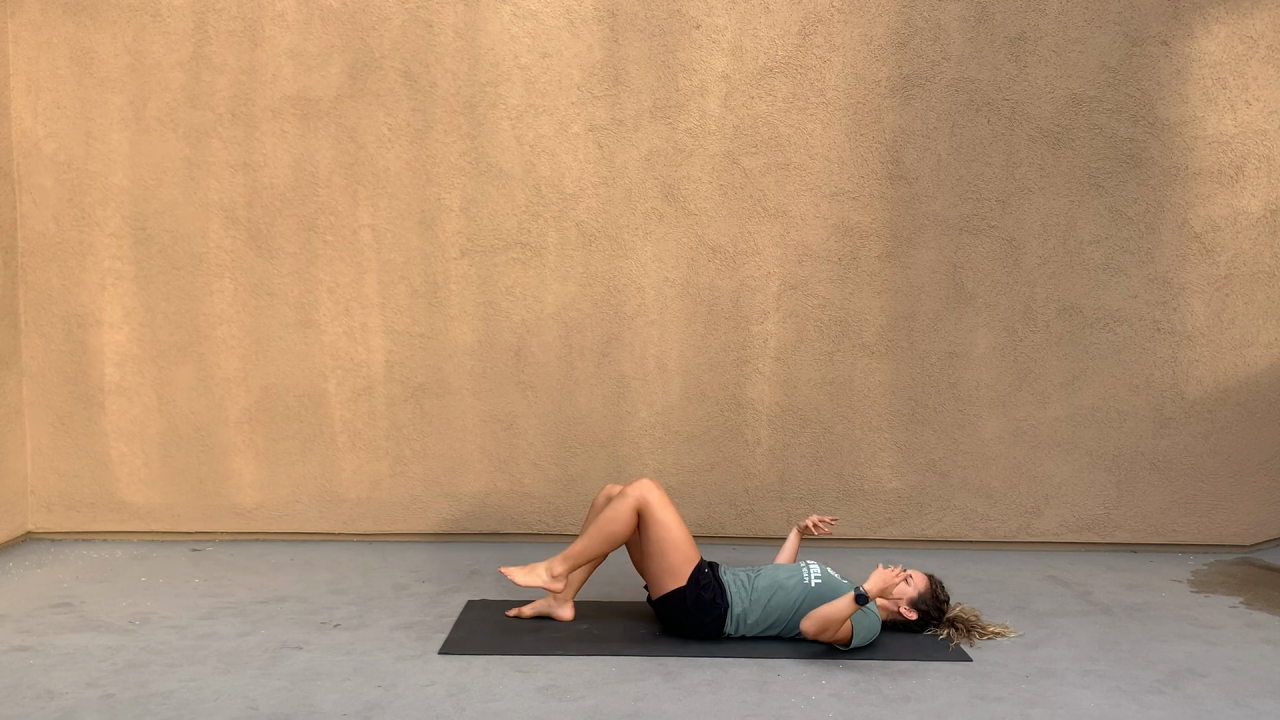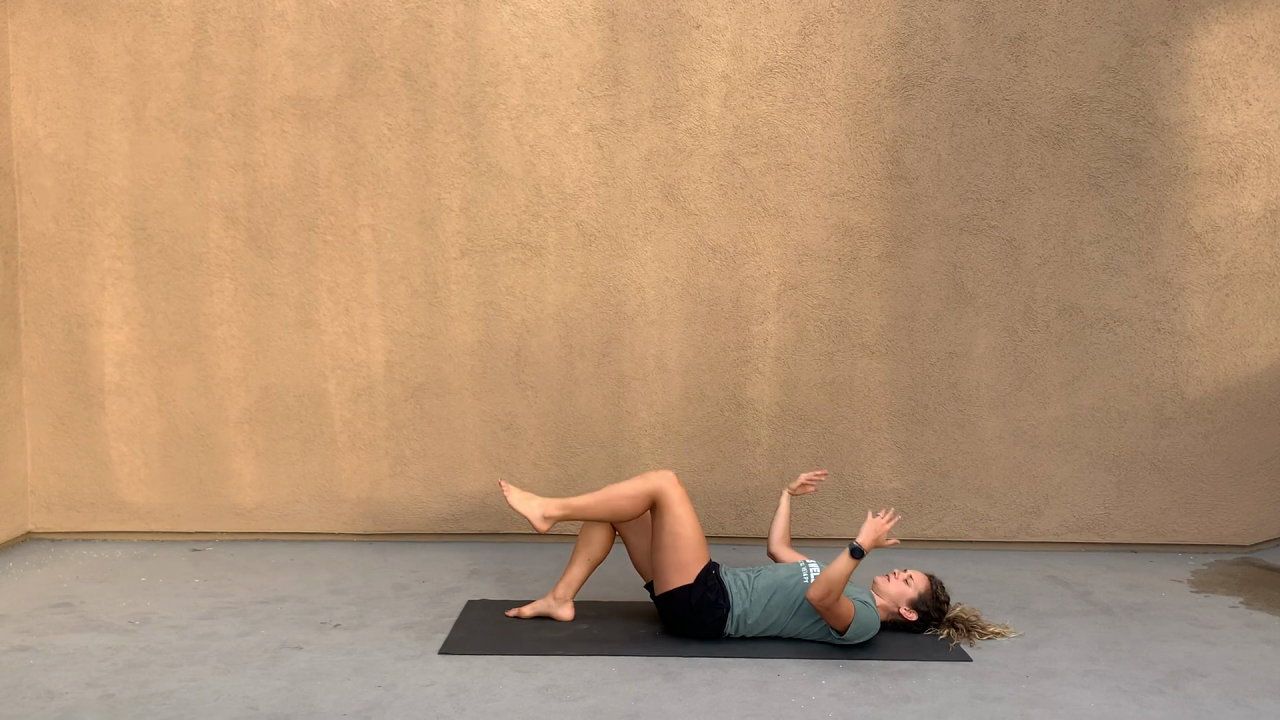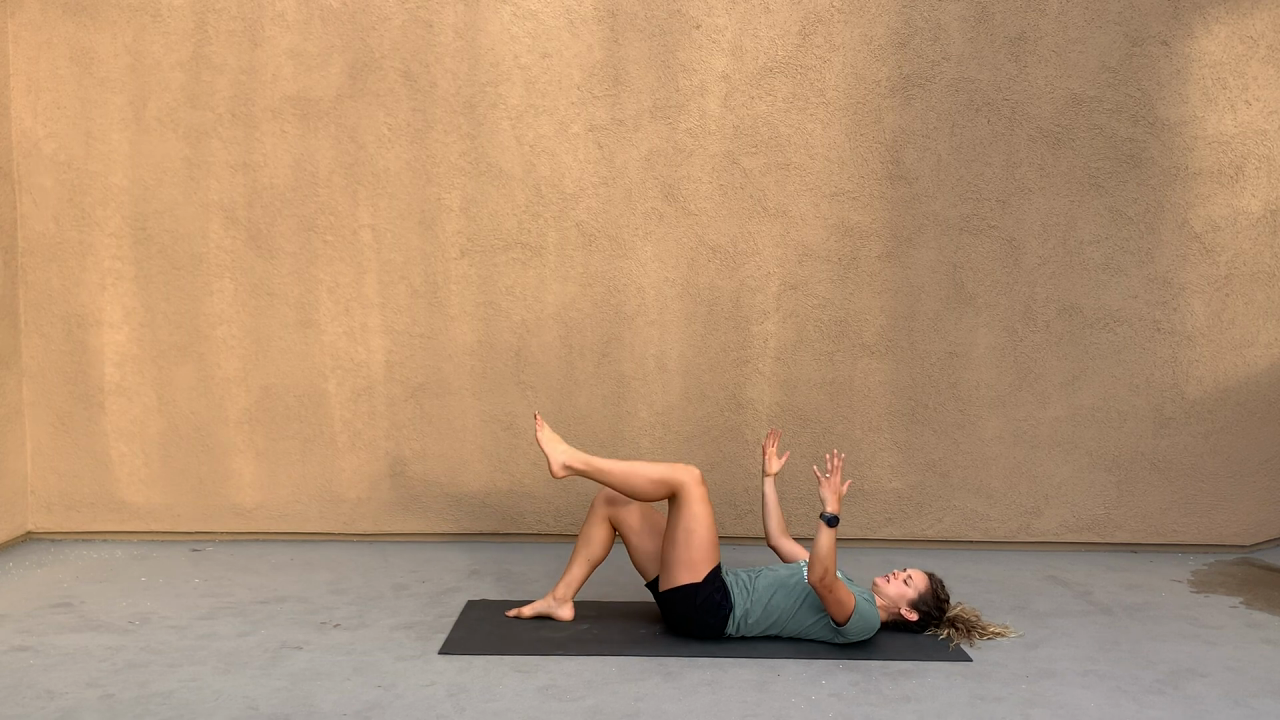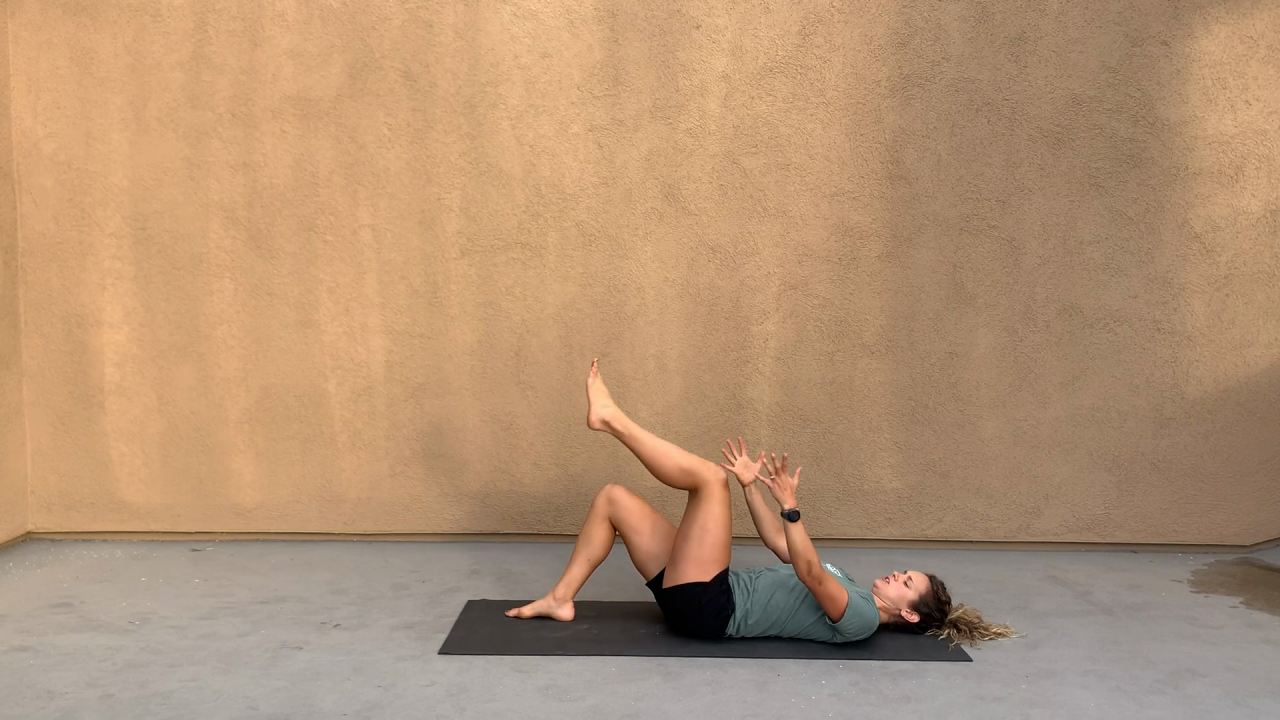
dt=0.2s
person 1, frame 1
left shoulder: (863, 624)
right shoulder: (849, 598)
left elbow: (810, 625)
left wrist: (865, 588)
right wrist: (799, 531)
left hip: (702, 606)
right hip: (711, 586)
left knee: (645, 491)
right knee: (613, 495)
left ankle: (555, 571)
right ankle: (560, 599)
person 1, frame 2
left shoulder: (859, 619)
right shoulder: (848, 596)
left elbow: (817, 596)
right elbow: (777, 552)
left wrist: (859, 548)
right wrist: (788, 498)
left hip: (704, 608)
right hip: (710, 589)
left knee: (666, 482)
right knee: (616, 509)
left ankle: (550, 511)
right ankle: (559, 599)
person 1, frame 3
left shoulder: (861, 618)
right shoulder: (847, 593)
left elbow: (819, 577)
right elbow: (780, 542)
left wrist: (830, 514)
right wrist: (771, 479)
left hip: (705, 608)
right hip: (700, 599)
left knee: (688, 479)
right knee: (612, 503)
left ankle: (572, 461)
right ankle: (560, 600)
person 1, frame 4
left shoulder: (859, 618)
right shoulder: (846, 588)
left elbow: (808, 570)
right elbow: (787, 552)
left wrist: (789, 508)
right wrist: (750, 486)
left hip: (706, 608)
right hip: (696, 596)
left knee: (709, 477)
right knee: (612, 497)
left ankle: (611, 418)
right ankle: (560, 601)
